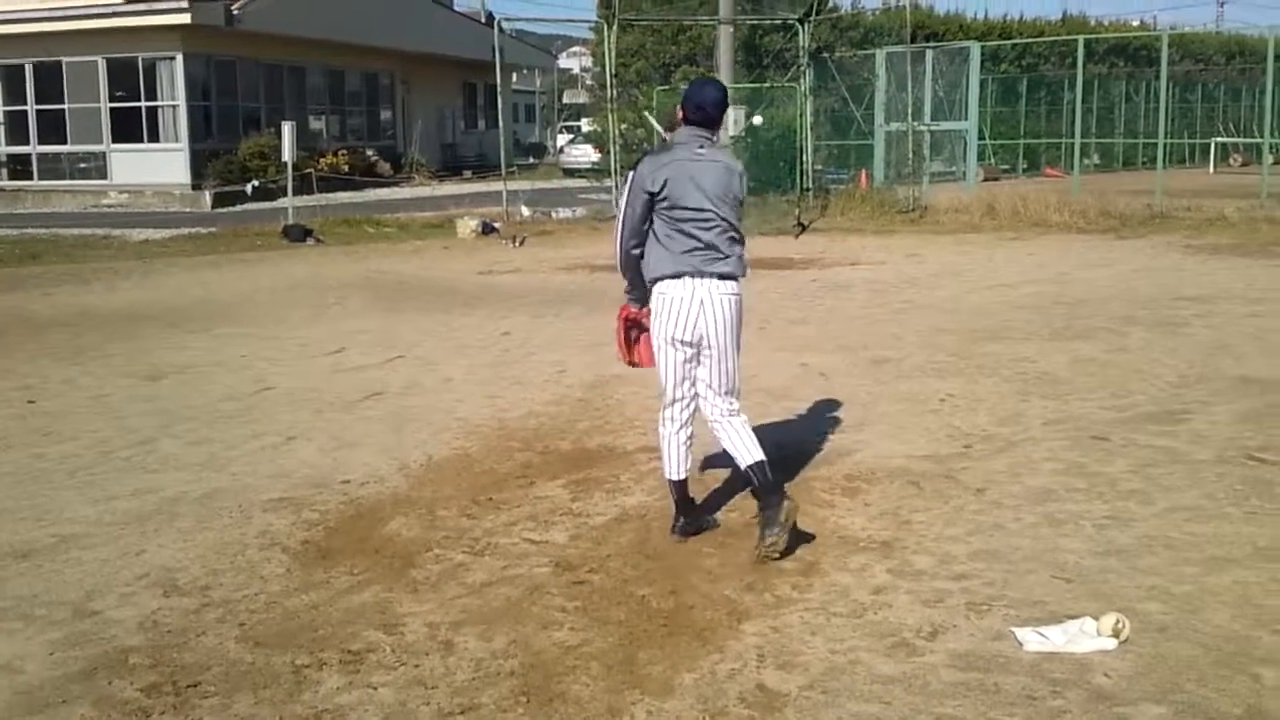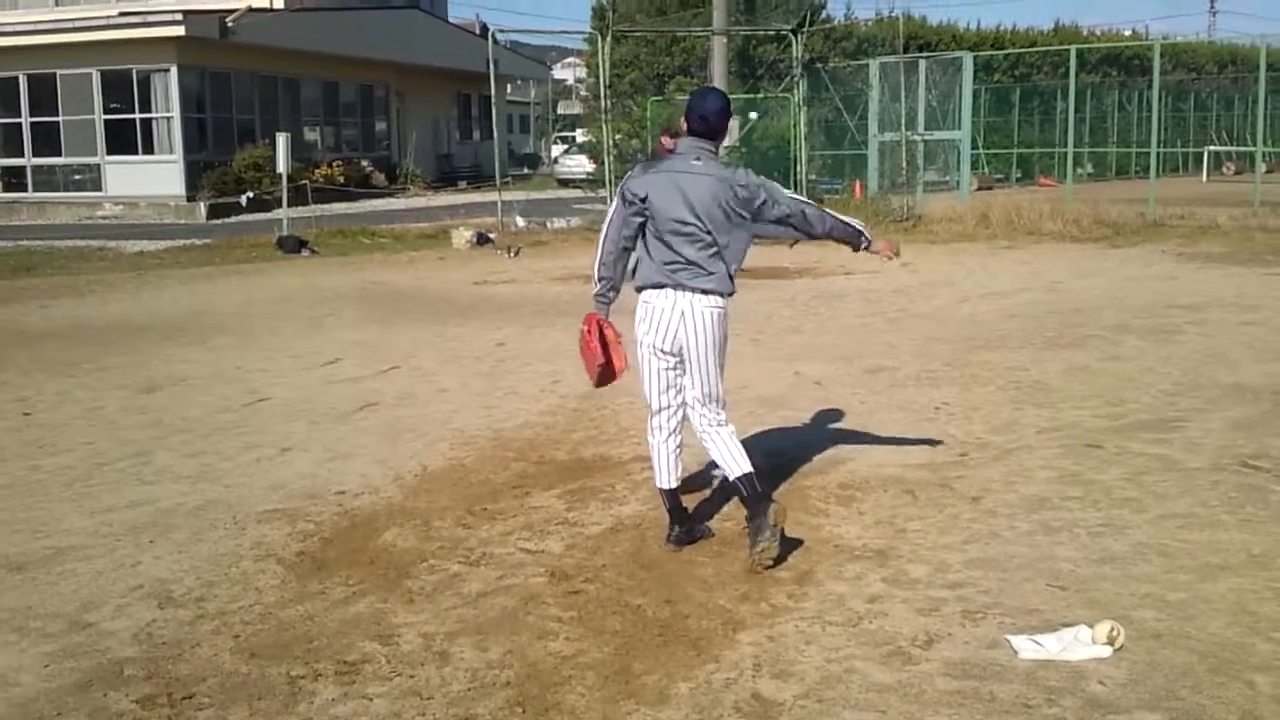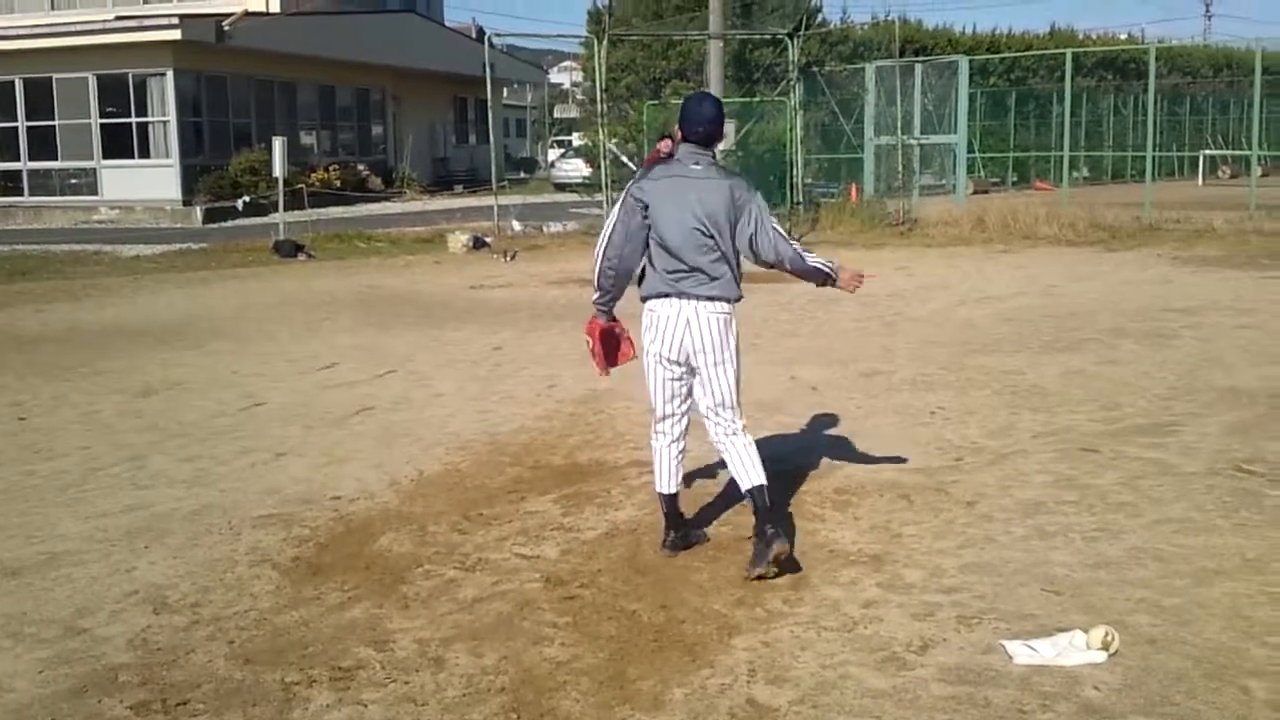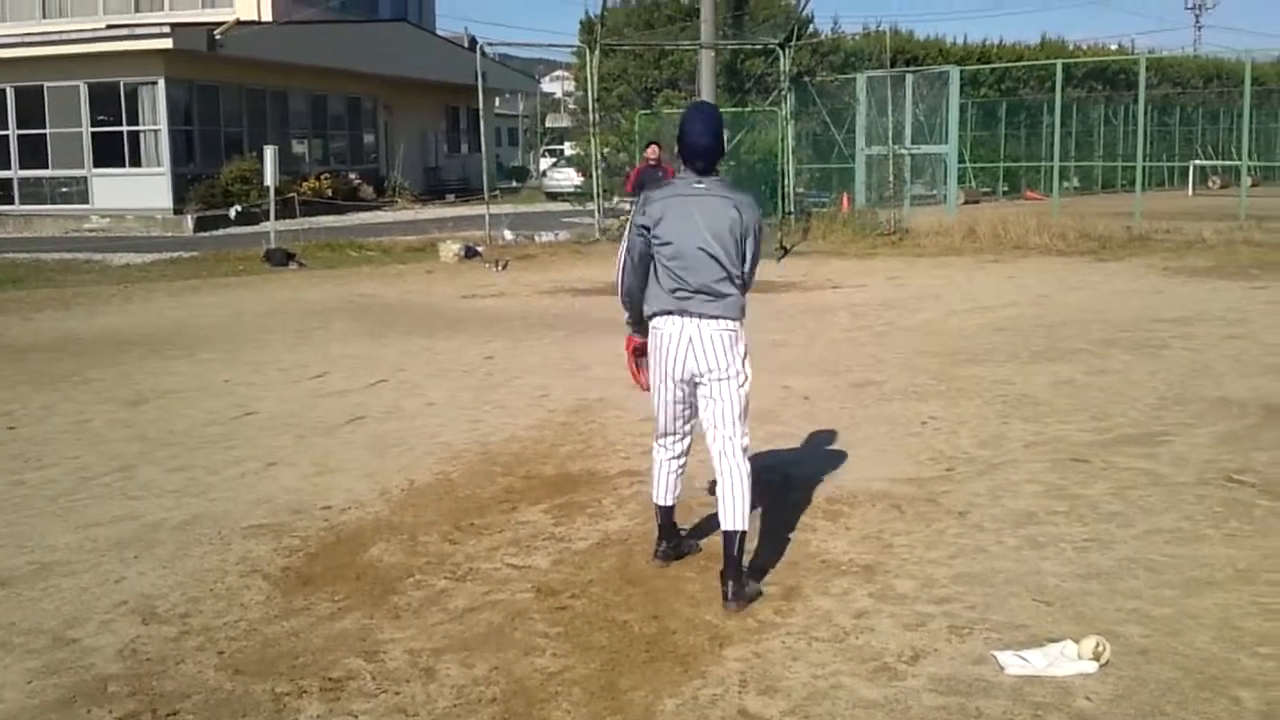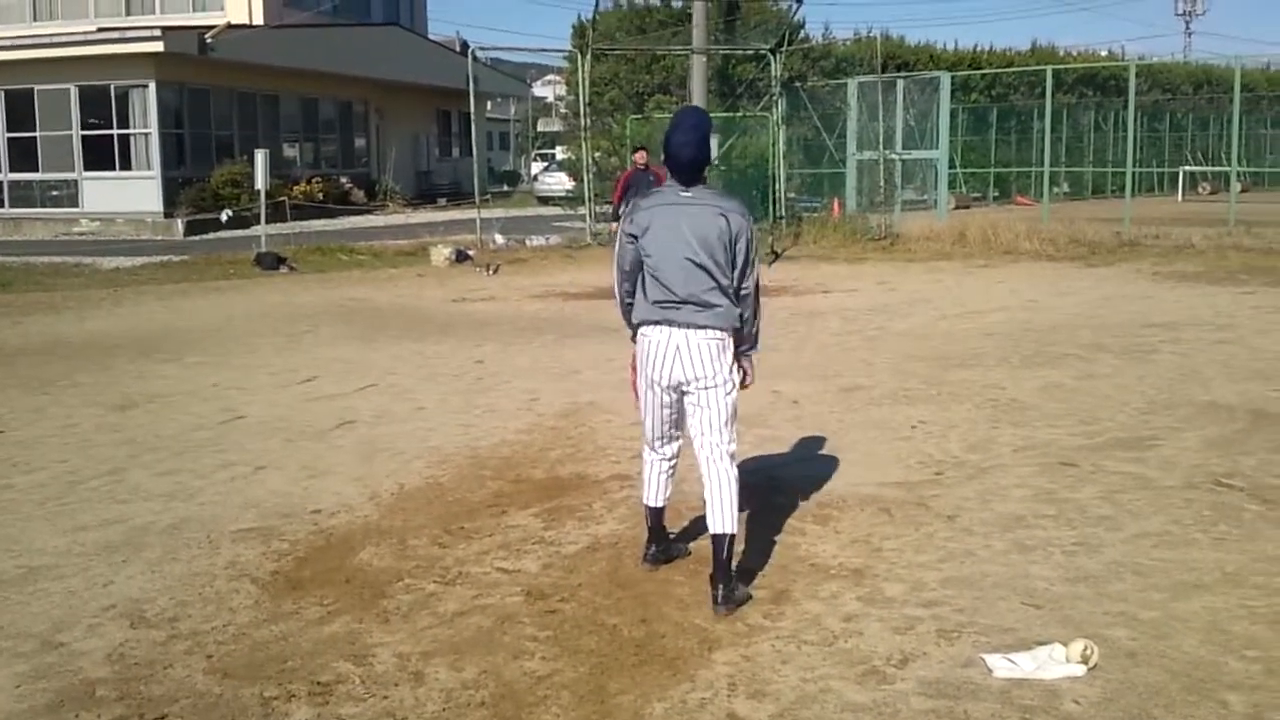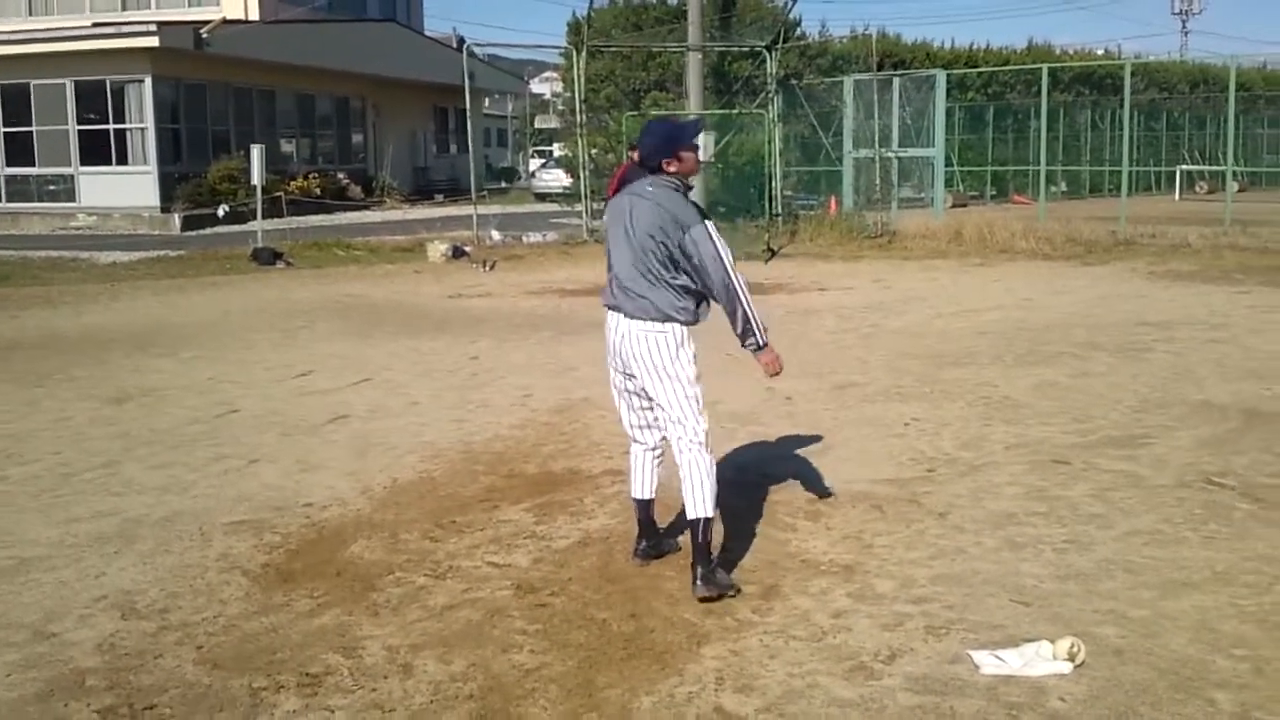
dt=0.3s
person 1, frame 1
left shoulder: (652, 166)
right shoulder: (733, 170)
left elbow: (630, 239)
left wrist: (637, 296)
left hip: (671, 294)
right hip: (723, 293)
left knee: (677, 409)
right knee: (722, 405)
left ankle: (684, 511)
right ankle: (769, 493)
person 1, frame 2
left shoulder: (645, 176)
right shoulder: (739, 184)
left elbow: (614, 245)
right elbow: (805, 215)
left wrist: (601, 305)
right wrist: (863, 237)
left hip: (656, 307)
right hip: (708, 309)
left knee: (663, 420)
right knee: (710, 416)
left ankle: (679, 521)
right ankle: (758, 504)
person 1, frame 3
left shoulder: (647, 183)
right shoulder: (733, 189)
left elbow: (616, 250)
right elbow: (774, 249)
left wrist: (603, 309)
right wrist: (830, 275)
left hip: (661, 315)
right hip: (713, 316)
left knee: (667, 426)
right knee: (727, 424)
left ankle: (673, 526)
right ankle: (767, 524)
person 1, frame 4
left shoulder: (651, 204)
right shoulder: (742, 207)
left elbow: (630, 276)
right elbow: (745, 277)
left wrist: (638, 326)
left hip: (666, 333)
right hip: (722, 336)
left knee: (669, 443)
right knee: (730, 453)
left ankle: (667, 539)
right ankle: (734, 577)
person 1, frame 5
left shoulder: (640, 213)
right shoulder: (733, 214)
left elbow: (625, 285)
right elbow: (747, 290)
right wrist: (745, 350)
left hip: (654, 342)
right hip: (711, 345)
left knee: (659, 448)
right knee: (718, 460)
left ankle: (656, 542)
right ankle: (722, 582)
person 1, frame 6
left shoulder: (622, 202)
right shoulder: (685, 213)
right elbow: (723, 282)
right wrist: (758, 343)
left hip: (621, 328)
right hip: (661, 335)
left knee: (644, 439)
right knee: (692, 446)
left ankle: (647, 536)
right ankle: (704, 569)
